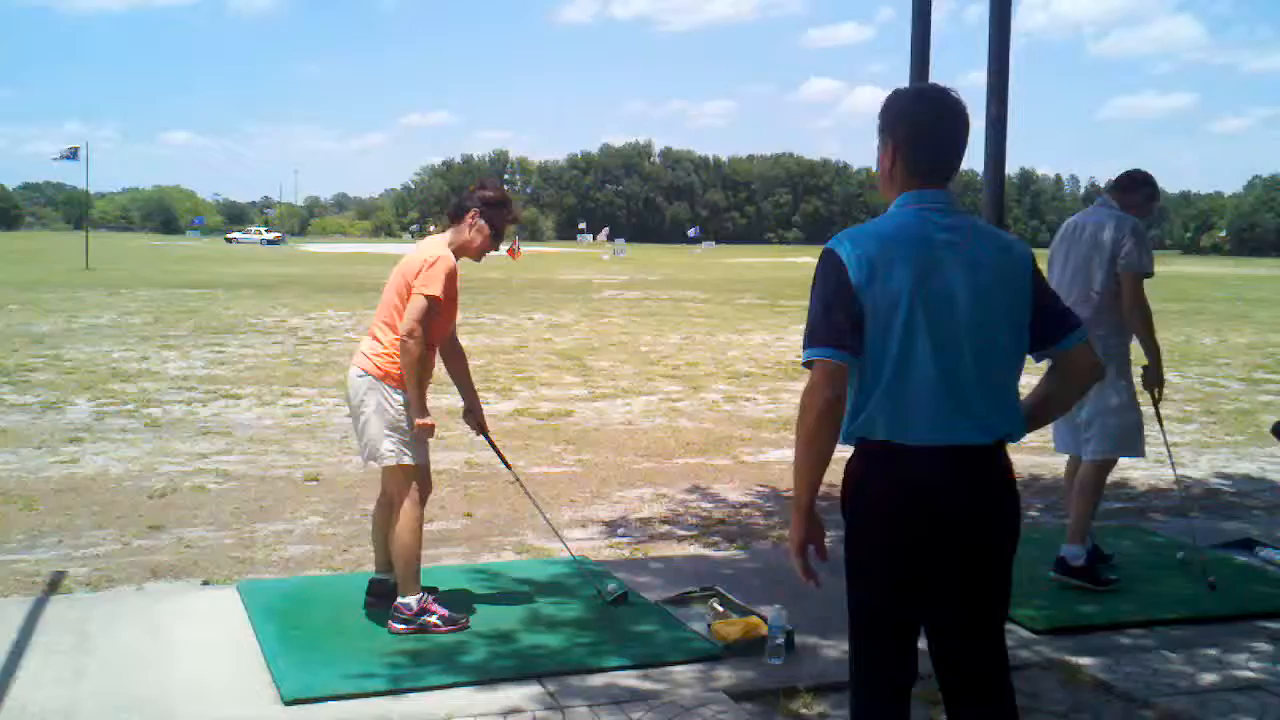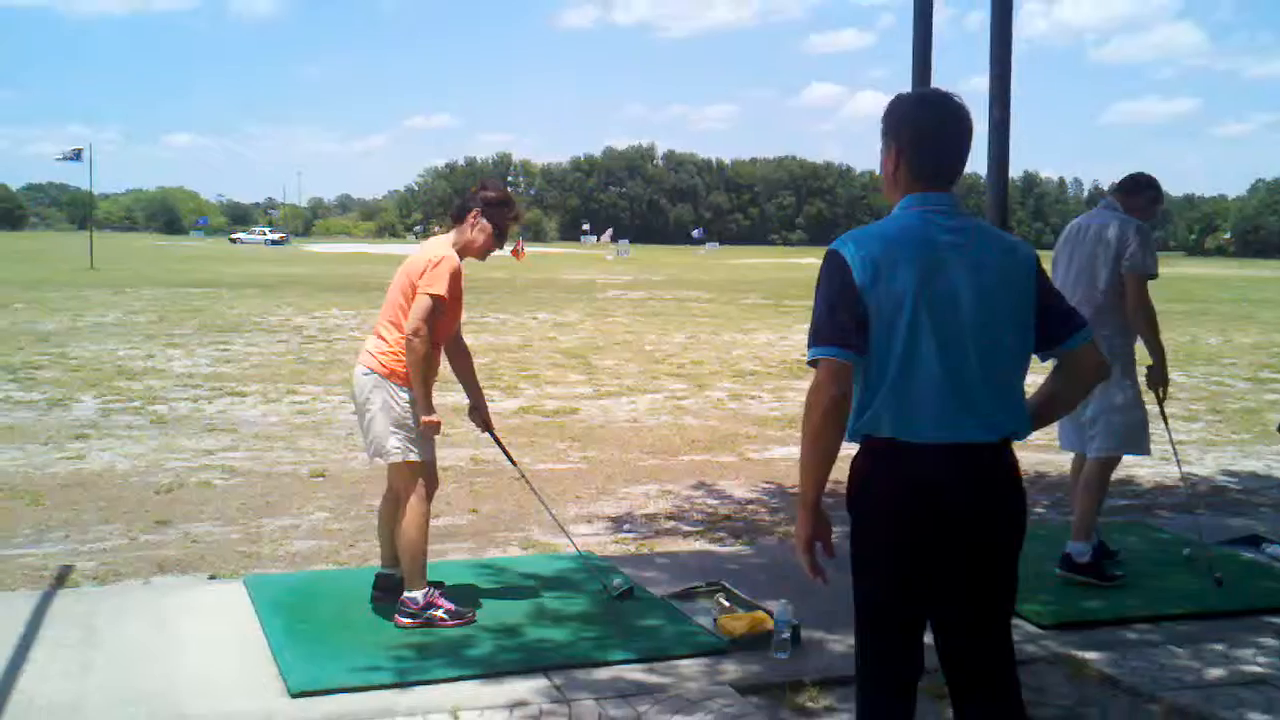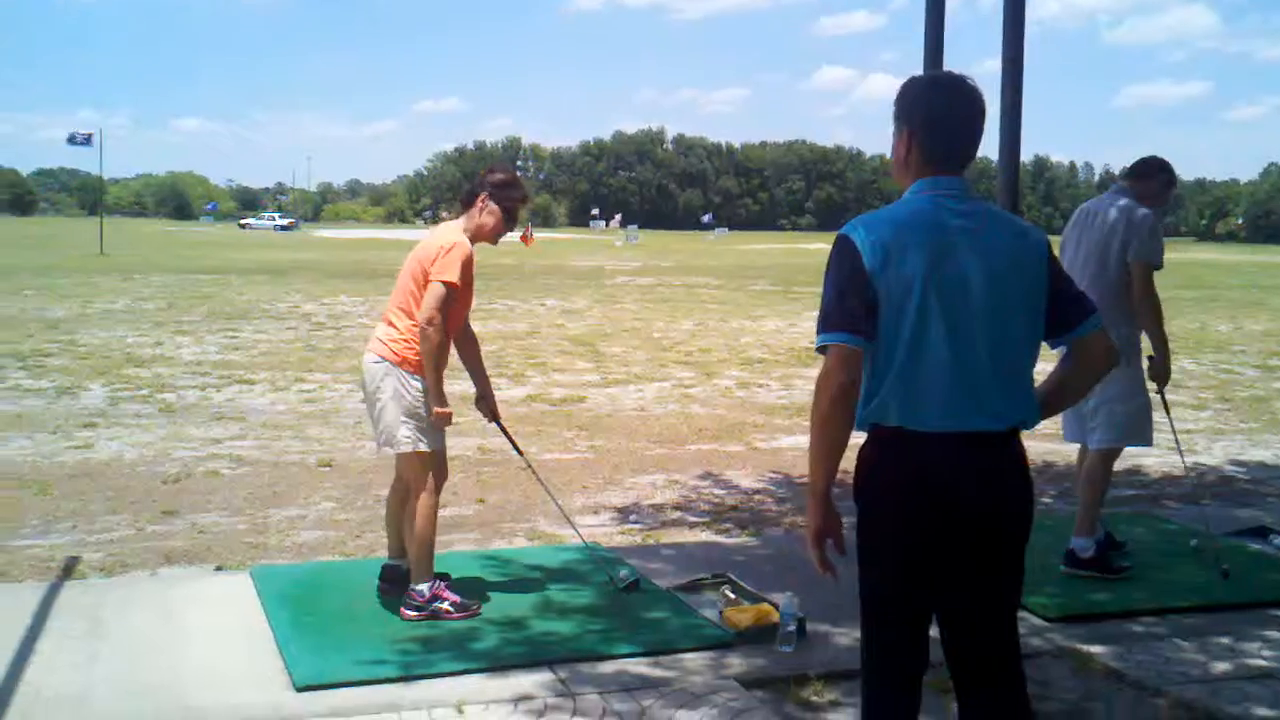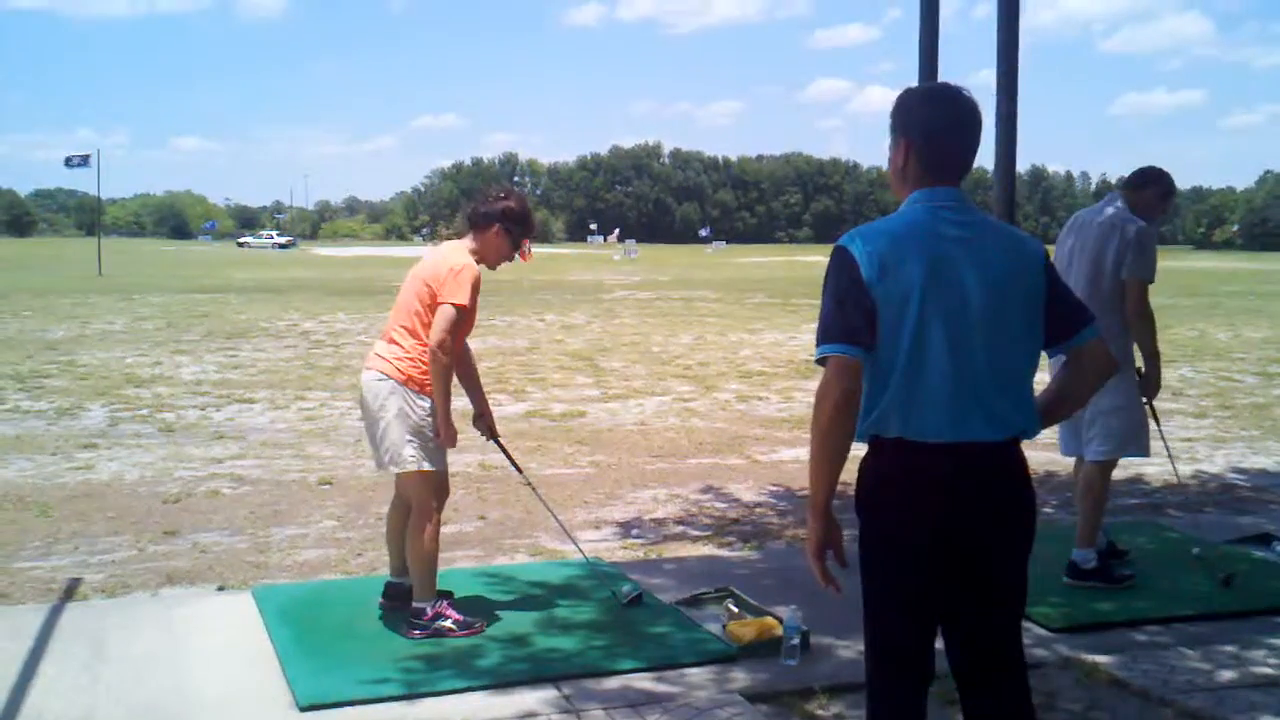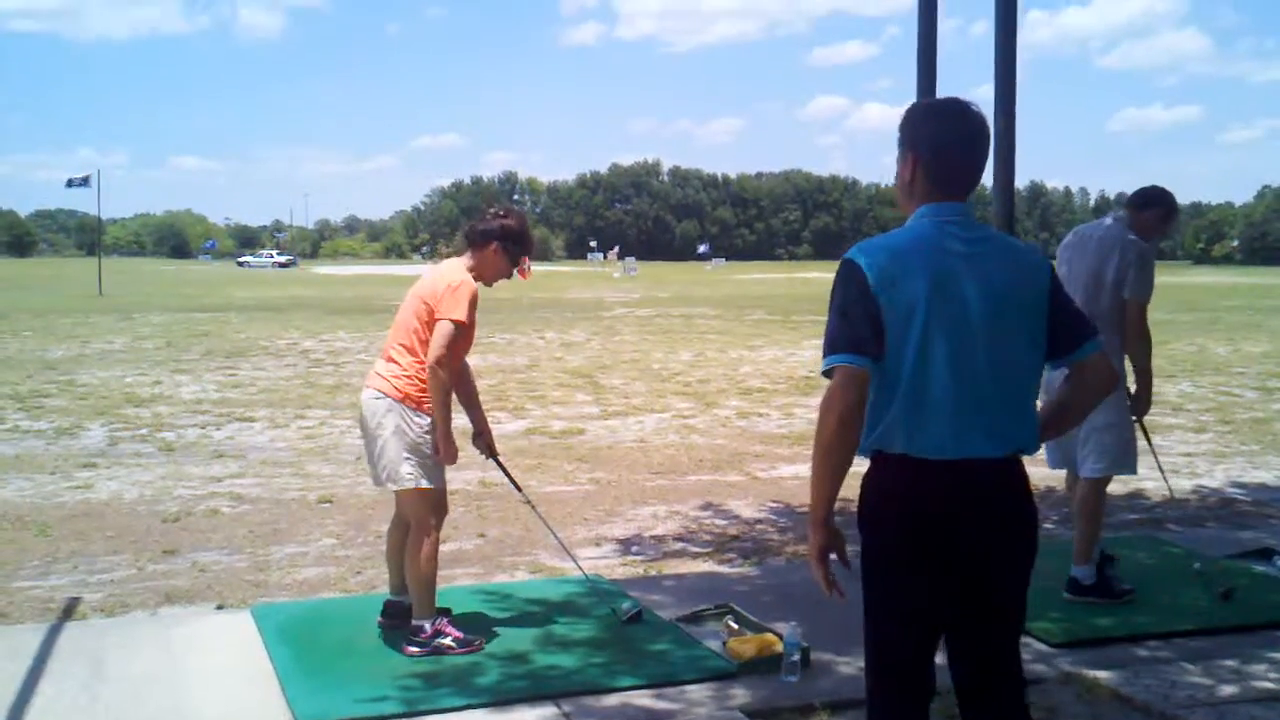
dt=0.2s
person 1, frame 1
left shoulder: (853, 254)
right shoulder: (1009, 254)
left elbow: (827, 393)
right elbow: (1081, 363)
left wrist: (803, 507)
left hip: (888, 483)
right hip: (982, 483)
person 1, frame 2
left shoulder: (857, 255)
right shoulder: (1013, 256)
left elbow: (832, 392)
right elbow: (1087, 362)
left wrist: (809, 504)
left hip: (893, 481)
right hip: (988, 481)
right knee: (986, 668)
person 1, frame 3
left shoulder: (866, 239)
right shoulder: (1023, 241)
left elbow: (840, 379)
right elbow: (1097, 349)
left wrist: (818, 495)
left hip: (902, 470)
right hip: (996, 470)
left knee: (893, 664)
right knee: (992, 661)
person 1, frame 4
left shoulder: (864, 251)
right shoulder: (1022, 251)
left elbow: (840, 391)
right elbow: (1095, 358)
left wrist: (819, 507)
left hip: (903, 481)
right hip: (998, 480)
person 1, frame 5
left shoulder: (872, 265)
right shoulder: (1027, 265)
left elbow: (846, 402)
right elbow: (1098, 373)
left wrist: (820, 516)
left hip: (908, 497)
right hip: (1001, 495)
person 2, frame 1
left shoulder: (436, 256)
right shoulder: (440, 260)
left elbow: (447, 343)
right elbow: (409, 333)
left wrist: (472, 404)
right wrist: (419, 407)
left hip: (378, 380)
right hip: (387, 383)
left knee: (396, 488)
right knee: (413, 490)
left ankle: (383, 582)
right ankle: (409, 606)
person 2, frame 2
left shoulder: (441, 257)
right shoulder: (444, 260)
left elbow: (452, 342)
right elbow: (415, 333)
left wrist: (477, 401)
right wrist: (424, 404)
left hip: (382, 378)
right hip: (393, 380)
left knee: (402, 484)
right knee: (419, 486)
left ankle: (390, 576)
right ankle: (416, 600)
person 2, frame 3
left shoulder: (449, 240)
right shoulder: (456, 246)
left elbow: (459, 328)
right elbow: (428, 321)
left wrist: (484, 390)
right wrist: (436, 395)
left hip: (388, 364)
right hip: (402, 369)
left knee: (410, 474)
right knee: (429, 478)
left ankle: (397, 568)
right ankle: (422, 593)
person 2, frame 4
left shoulder: (446, 257)
right shoulder: (463, 268)
left elbow: (457, 346)
right elbow: (438, 344)
left wrist: (481, 408)
right wrist: (444, 416)
left hip: (383, 379)
right hip: (404, 387)
left knee: (409, 492)
right knee: (431, 497)
left ankle: (399, 585)
right ankle: (426, 610)
person 2, frame 5
left shoulder: (446, 276)
right shoulder: (462, 285)
left elbow: (455, 365)
right elbow: (436, 360)
left wrist: (480, 427)
right wrist: (445, 433)
left hip: (385, 399)
right hip: (404, 405)
left knee: (410, 509)
right knee: (429, 515)
left ankle: (399, 603)
right ankle: (424, 630)
person 3, frame 1
left shoulder: (1069, 226)
right shoulder: (1127, 229)
right elbow: (1132, 303)
right wrist: (1154, 360)
right hip: (1102, 358)
left knee: (1080, 454)
right knee: (1100, 456)
left ankle: (1081, 543)
right ankle: (1072, 556)
person 3, frame 2
left shoulder: (1073, 228)
right shoulder: (1131, 231)
right elbow: (1137, 304)
right wrist: (1158, 360)
right hip: (1106, 357)
left knee: (1085, 452)
right knee: (1104, 454)
left ankle: (1087, 540)
right ankle: (1077, 553)
person 3, frame 3
left shoulder: (1083, 212)
right shoulder: (1140, 218)
right elbow: (1142, 294)
right wrist: (1162, 351)
right hip: (1111, 346)
left knee: (1091, 443)
right knee: (1106, 446)
left ankle: (1094, 532)
right ankle: (1081, 547)
person 3, frame 4
left shoulder: (1078, 220)
right shoulder: (1135, 231)
right elbow: (1136, 309)
right wrist: (1153, 365)
left knee: (1086, 454)
right knee: (1101, 457)
left ankle: (1094, 541)
right ankle: (1083, 559)
person 3, frame 5
left shoulder: (1076, 235)
right shoulder: (1135, 249)
right elbow: (1134, 328)
right wrist: (1144, 385)
left hip: (1056, 367)
left knee: (1077, 468)
right knee: (1095, 473)
left ankle: (1089, 552)
right ankle: (1083, 576)
